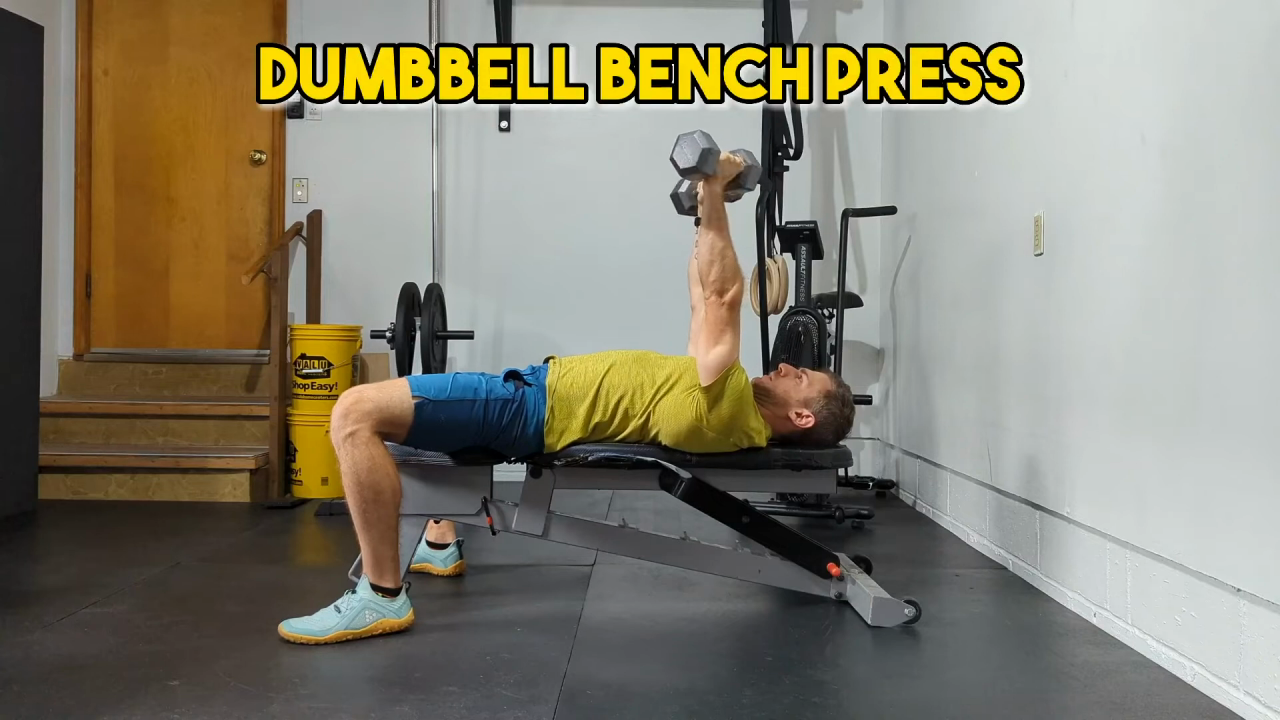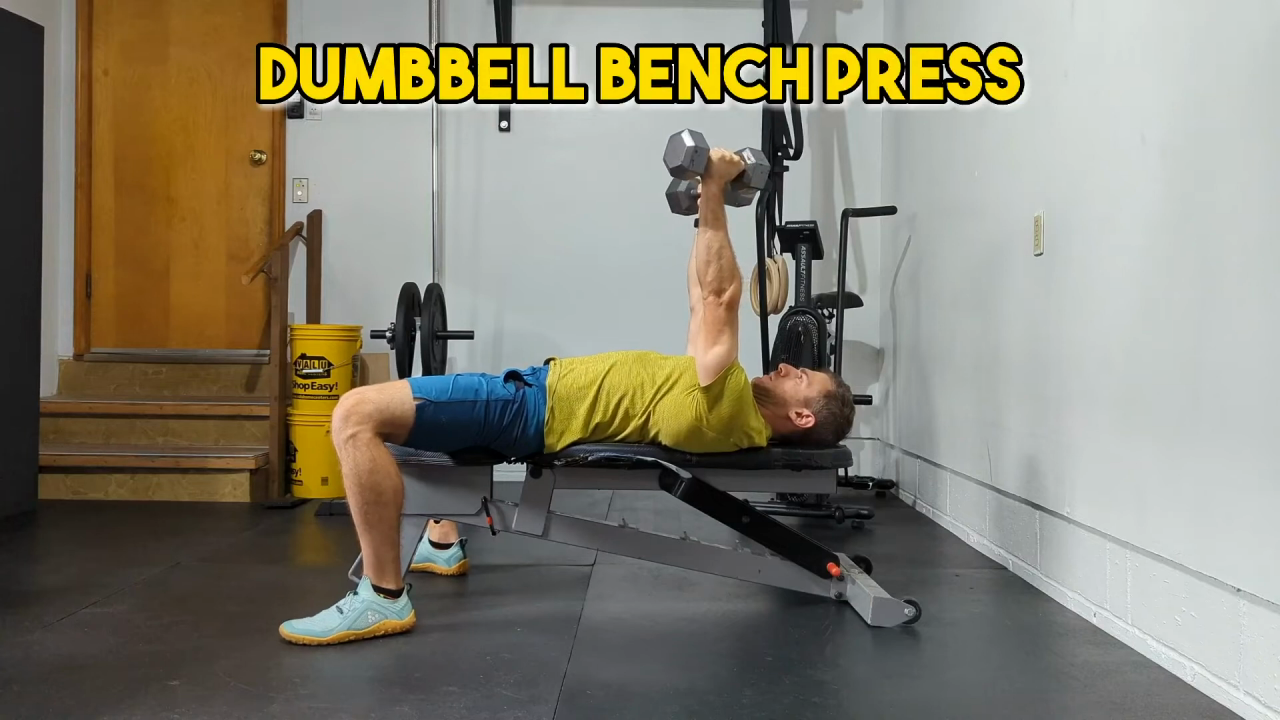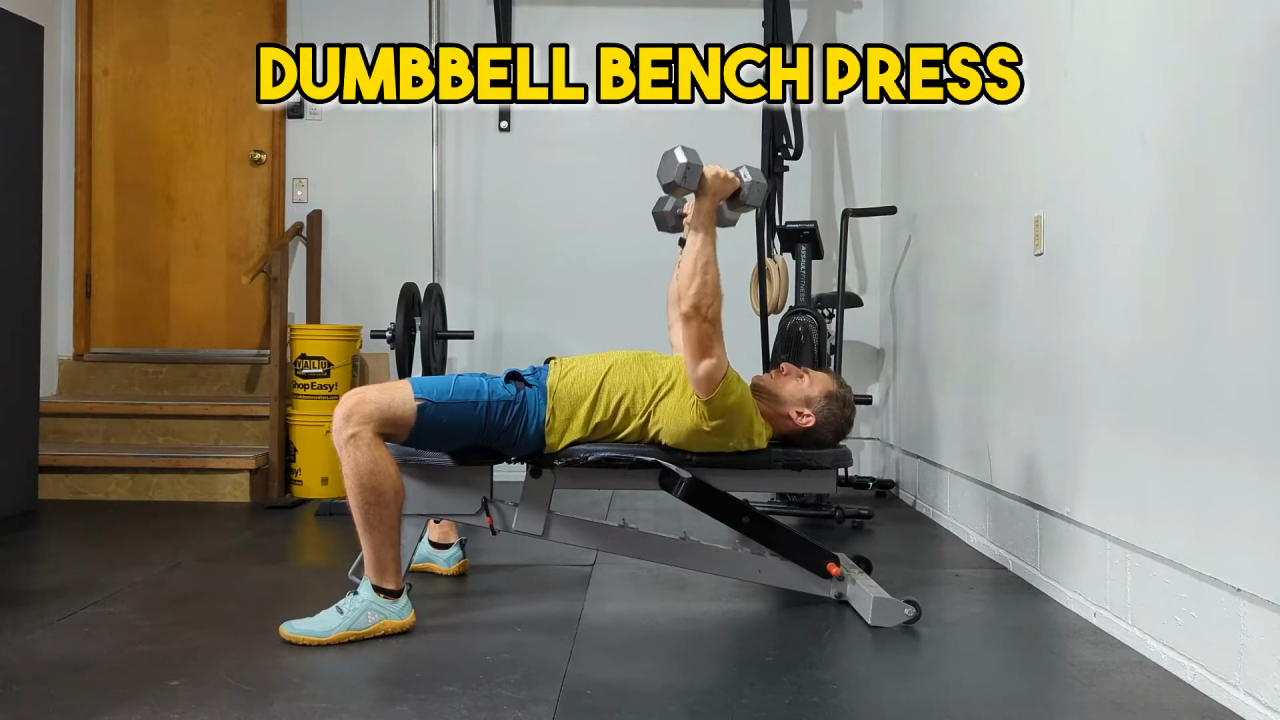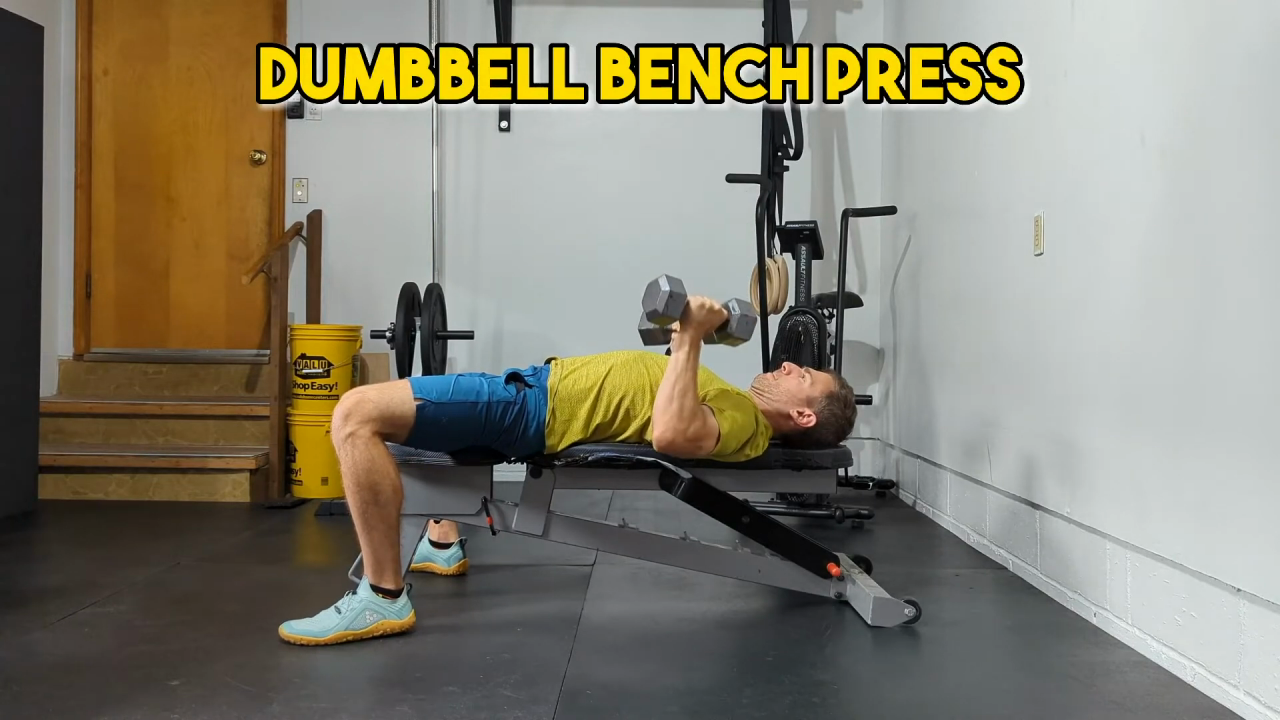
dt=0.7s
person 1, frame 1
left shoulder: (728, 414)
right shoulder: (733, 402)
left elbow: (724, 297)
right elbow: (704, 303)
left wrist: (715, 194)
right wrist: (707, 207)
left hip: (530, 408)
right hip: (543, 383)
left knee: (356, 412)
right knee: (408, 398)
left ankle: (381, 594)
right ankle: (440, 545)
person 1, frame 2
left shoulder: (728, 415)
right shoulder: (734, 407)
left elbow: (720, 297)
right elbow: (705, 302)
left wrist: (713, 194)
right wrist: (707, 208)
left hip: (531, 409)
left knee: (357, 414)
right knee: (414, 401)
left ankle: (383, 597)
right ankle: (442, 543)
person 1, frame 3
left shoulder: (730, 418)
right shoulder: (739, 408)
left elbow: (693, 315)
right elbow: (689, 319)
left wrist: (705, 213)
right wrist: (698, 223)
left hip: (533, 408)
right hip: (544, 387)
left knee: (358, 415)
right knee: (415, 399)
left ankle: (383, 598)
right ankle: (441, 544)
person 1, frame 4
left shoulder: (742, 426)
right shoulder: (739, 410)
left elbow: (670, 434)
left wrist: (690, 336)
right wrist: (688, 334)
left hip: (537, 408)
right hip: (546, 385)
left knee: (358, 414)
right knee: (416, 404)
left ankle: (384, 597)
right ankle: (442, 546)
